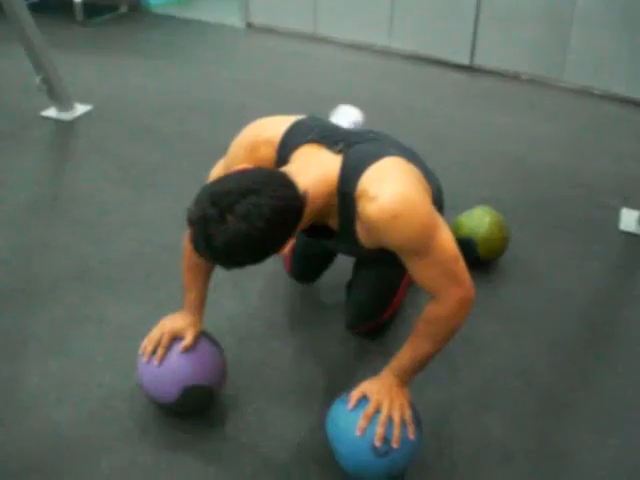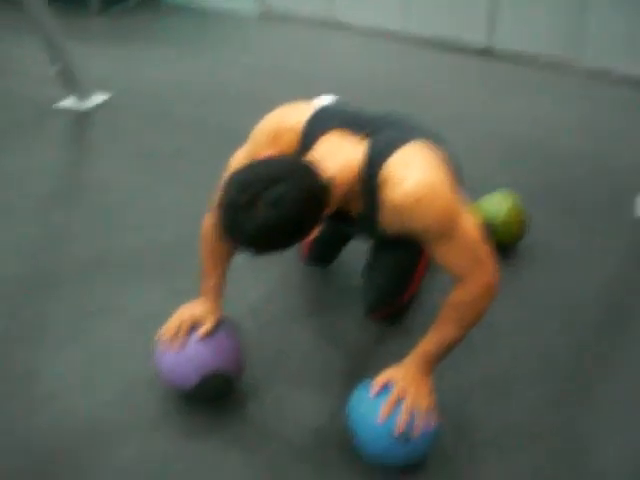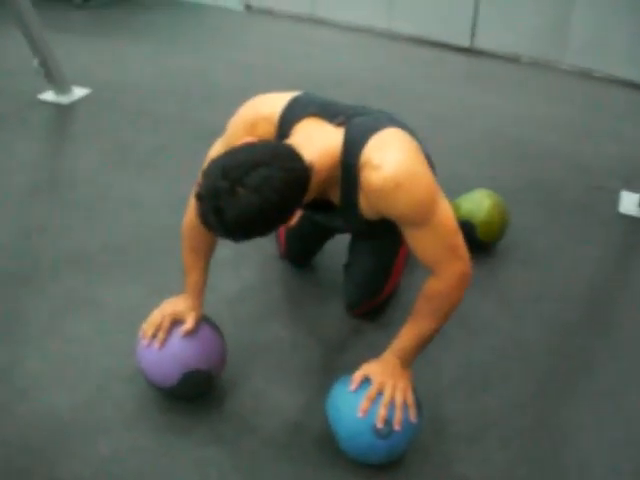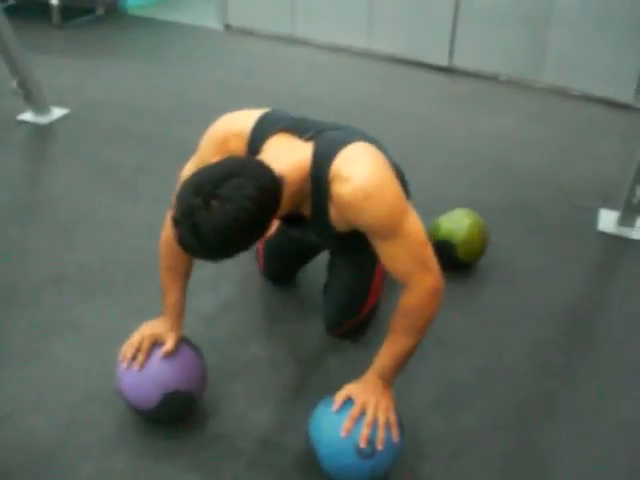
dt=0.3s
person 1, frame 1
left shoulder: (389, 207)
right shoulder: (259, 144)
left elbow: (456, 294)
right elbow: (206, 220)
left wrist: (395, 378)
right wrist: (191, 312)
left hip: (405, 222)
right hip: (331, 206)
left knee: (363, 322)
right knee: (300, 272)
person 1, frame 2
left shoulder: (413, 190)
right shoulder: (281, 131)
left elbow: (480, 278)
right elbow: (224, 206)
left wrist: (419, 365)
right wrist: (209, 299)
left hip: (409, 206)
left knee: (382, 307)
right knee: (315, 255)
person 1, frame 3
left shoulder: (390, 176)
right shoulder: (257, 121)
left elbow: (453, 269)
right elbow: (204, 199)
left wrist: (397, 361)
right wrist: (191, 296)
left hip: (386, 210)
right hip: (322, 190)
left knee: (362, 304)
right knee: (292, 255)
person 1, frame 4
left shoulder: (360, 186)
right shoulder: (228, 138)
left elbow: (426, 284)
right elbow: (180, 218)
left wrist: (378, 380)
right wrist: (170, 318)
left hip: (364, 218)
left knee: (341, 323)
right knee: (274, 273)
